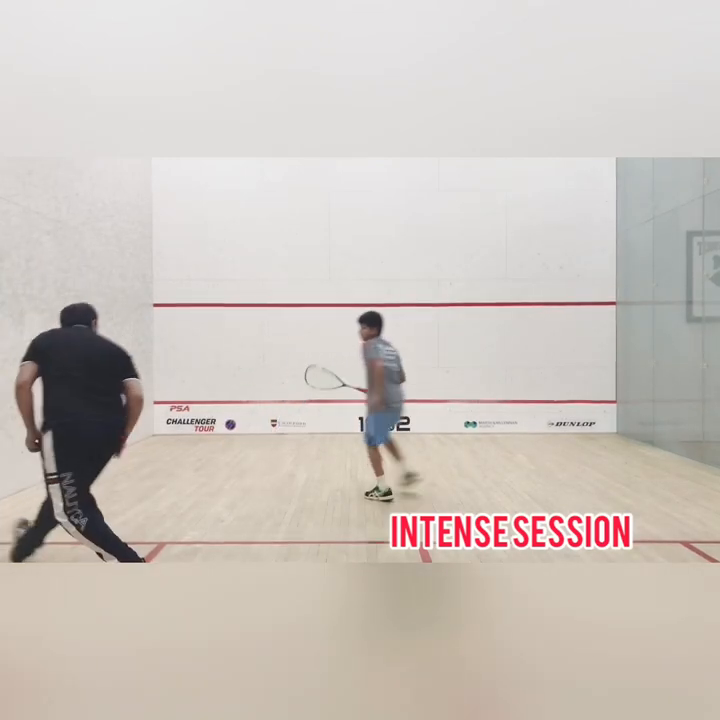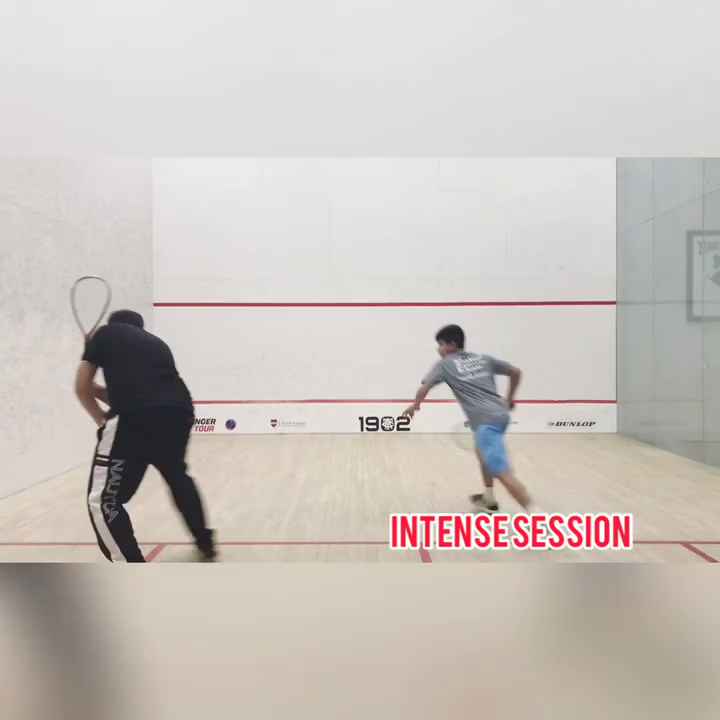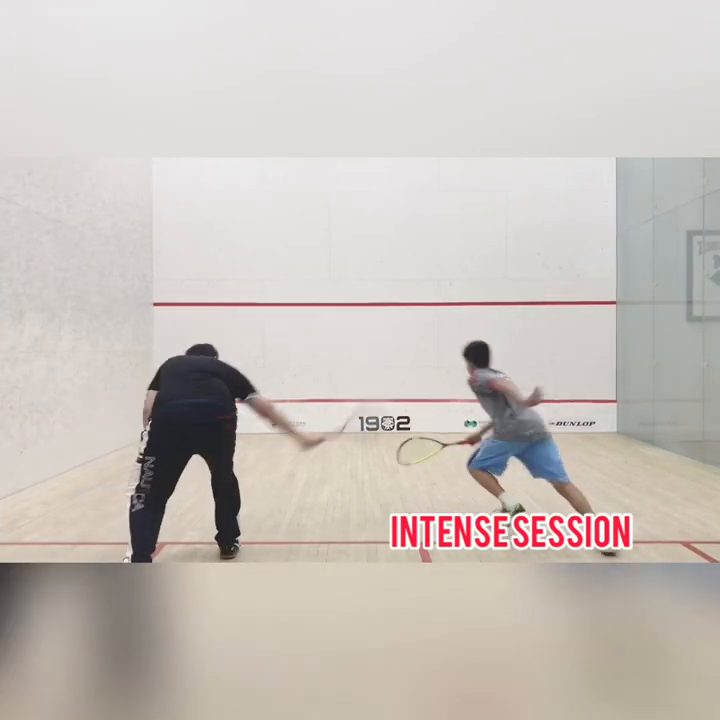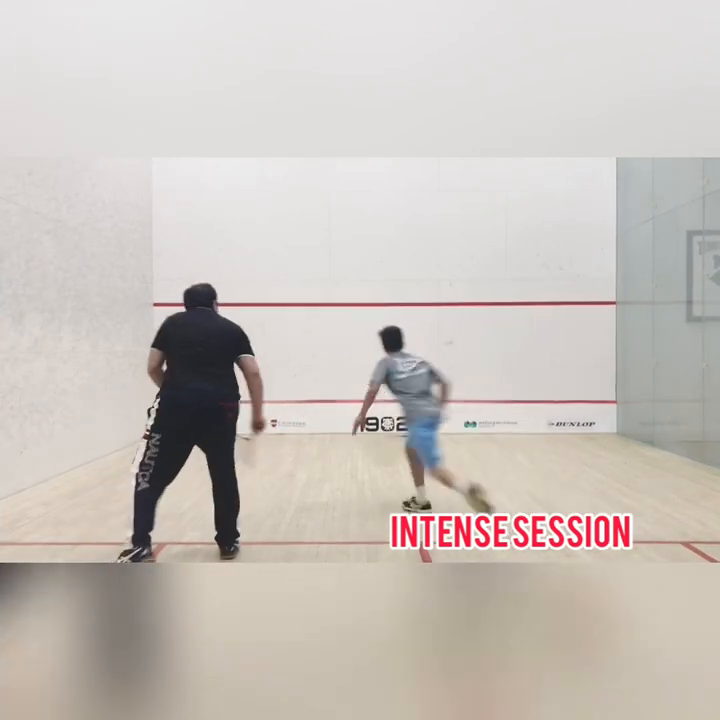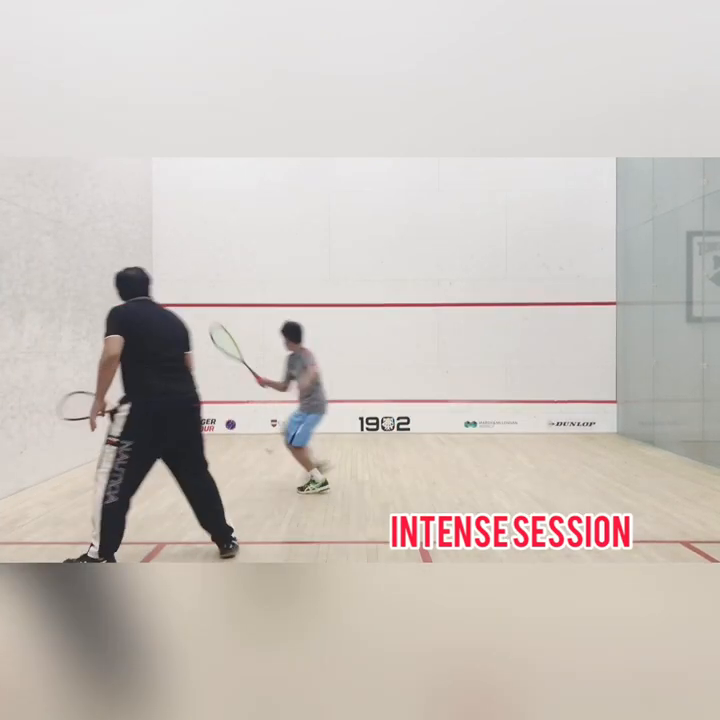
dt=0.4s
person 1, frame 1
left shoulder: (44, 340)
right shoulder: (113, 350)
left elbow: (22, 384)
right elbow: (136, 396)
left wrist: (32, 430)
right wrist: (121, 435)
left hip: (65, 427)
right hip: (109, 430)
left knee: (71, 511)
right knee: (66, 490)
left ankle: (130, 565)
right ankle: (28, 540)
person 1, frame 2
left shoulder: (106, 334)
right shoulder: (159, 344)
left elbow: (82, 386)
left wrist: (102, 419)
left hip: (134, 417)
right hip: (180, 412)
left knee: (103, 500)
right knee: (178, 479)
right ankle: (206, 544)
person 1, frame 3
left shoulder: (170, 366)
right shoulder: (227, 370)
left elbow: (148, 408)
right elbow: (265, 407)
left wrist: (154, 440)
right wrist: (300, 436)
left hip: (167, 418)
right hip: (217, 417)
left knee: (148, 496)
right knee: (223, 478)
left ankle: (139, 563)
right ankle: (228, 542)
person 1, frame 4
left shoulder: (172, 323)
right shoulder: (231, 329)
left elbow: (153, 367)
right elbow: (252, 372)
right wrist: (258, 413)
left hip: (176, 401)
right hip: (221, 404)
left knee: (150, 476)
right knee: (224, 474)
left ankle: (140, 546)
right ankle: (228, 541)
person 1, frame 5
left shoulder: (122, 314)
right shoulder: (173, 319)
left elbow: (112, 355)
left wrist: (99, 398)
left hip: (145, 406)
right hip: (186, 404)
left knee: (115, 479)
right knee: (196, 474)
left ankle: (101, 554)
right ankle: (226, 539)
person 2, frame 1
left shoulder: (370, 345)
right shoulder: (391, 349)
left elbow: (379, 366)
right elbow: (401, 378)
left wrist: (376, 394)
left hip: (381, 403)
right hip: (397, 402)
left knee: (372, 443)
right knee: (383, 437)
left ankle: (383, 488)
right ankle: (405, 472)
person 2, frame 2
left shoulder: (445, 364)
right shoulder: (484, 359)
left elbow: (423, 389)
right elbow: (516, 372)
left wrist: (414, 406)
right wrist: (510, 398)
left hip: (483, 420)
right hip: (501, 415)
left knee: (500, 471)
right knee: (483, 453)
right ankle: (488, 498)
person 2, frame 3
left shoulder: (476, 378)
right shoulder: (496, 375)
left elbow: (501, 384)
left wrist: (523, 400)
right wrist: (480, 433)
left hip: (511, 432)
right hip: (537, 430)
left knee: (476, 467)
right knee: (564, 484)
left ankle: (511, 505)
person 2, frame 4
left shoulder: (385, 363)
right shoulder: (420, 361)
left elbow: (373, 389)
right elbow: (444, 384)
left wrist: (361, 416)
left hip: (418, 417)
right hip: (432, 414)
left knee: (433, 467)
right knee: (411, 451)
left ankle: (468, 489)
right ankle: (421, 499)
person 2, frame 5
left shoulder: (306, 355)
right shoulder: (292, 359)
left elbow: (314, 371)
right elbow: (284, 387)
left wrist: (305, 382)
right wrist: (265, 382)
left hip: (313, 407)
right hip: (307, 407)
left knee: (294, 445)
right knee: (288, 433)
left ankle: (318, 480)
right ankle: (315, 466)
